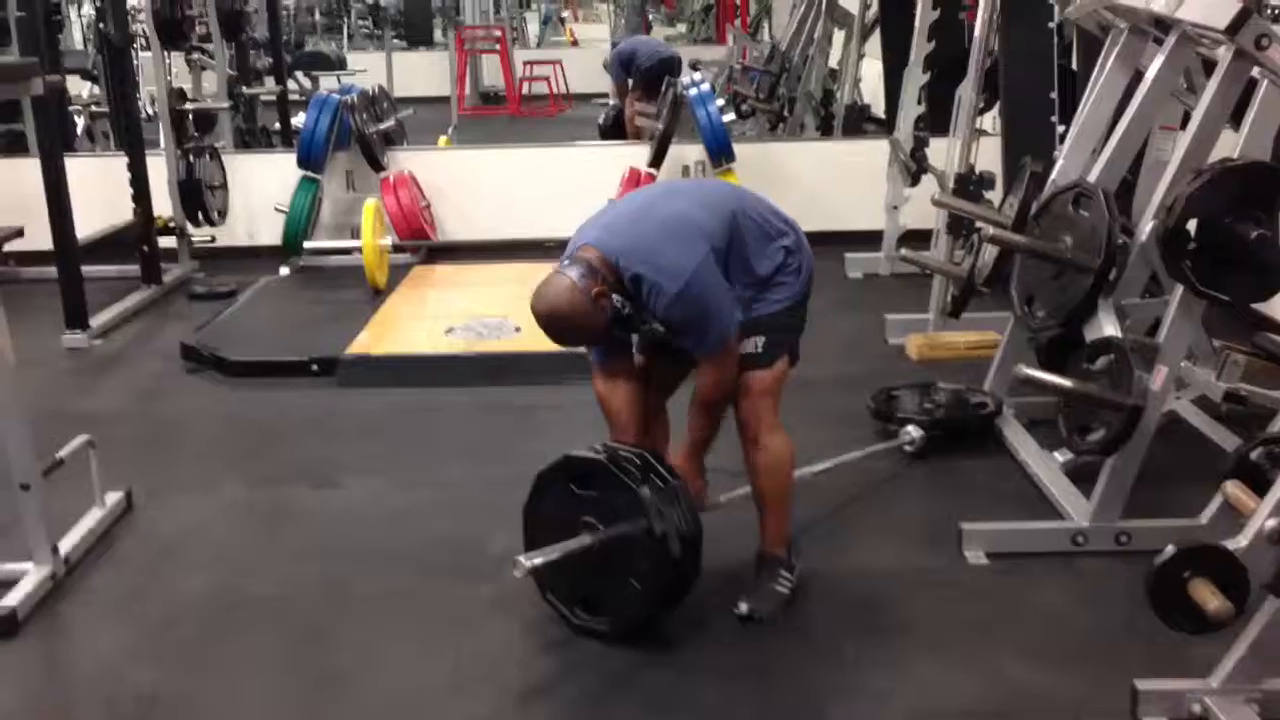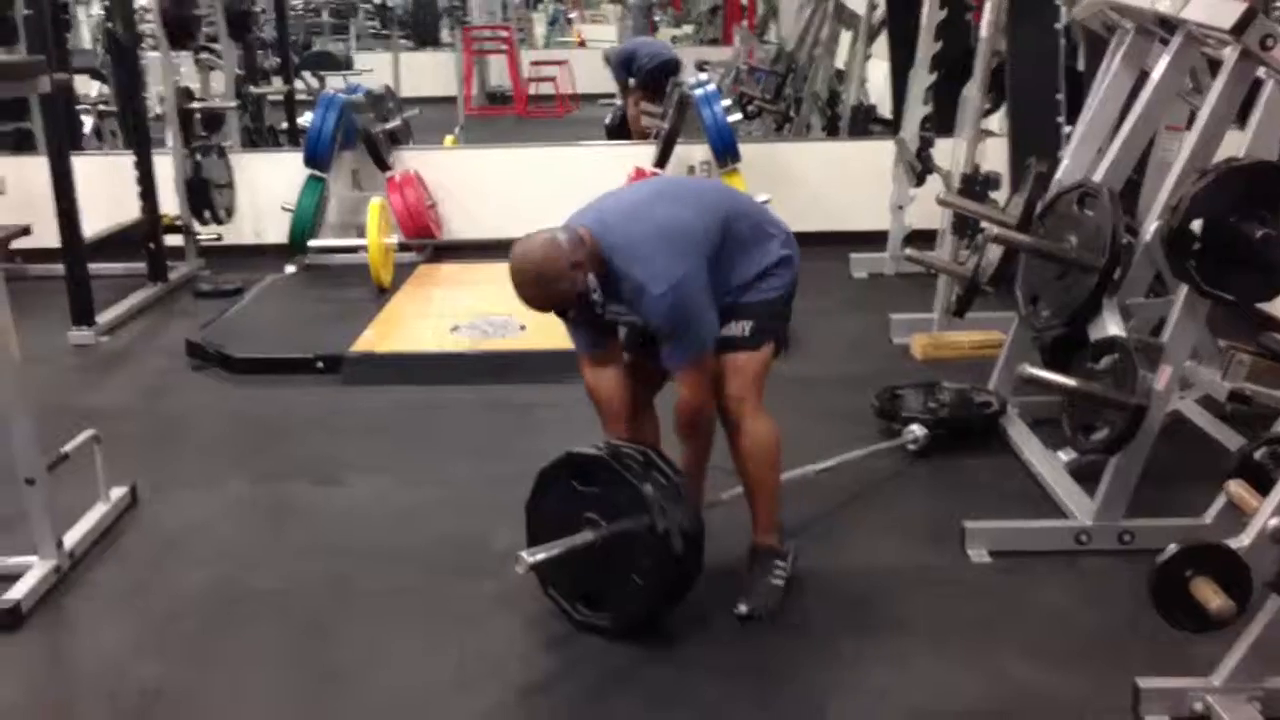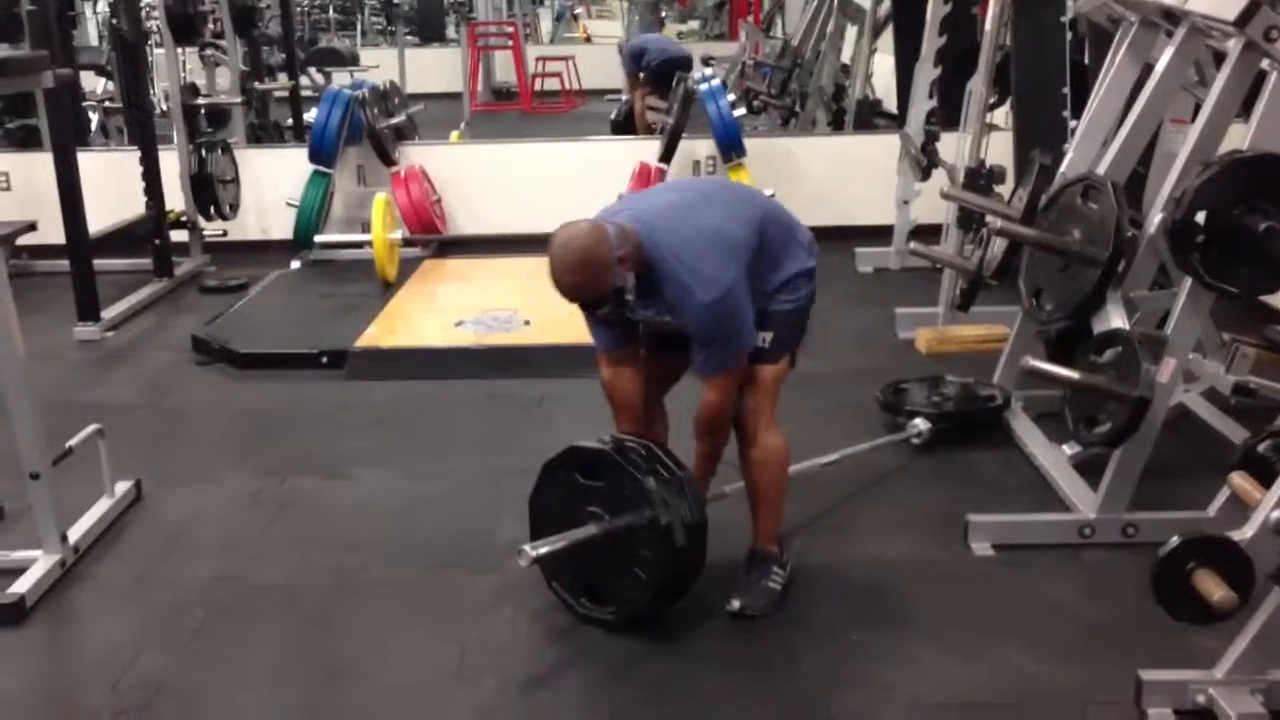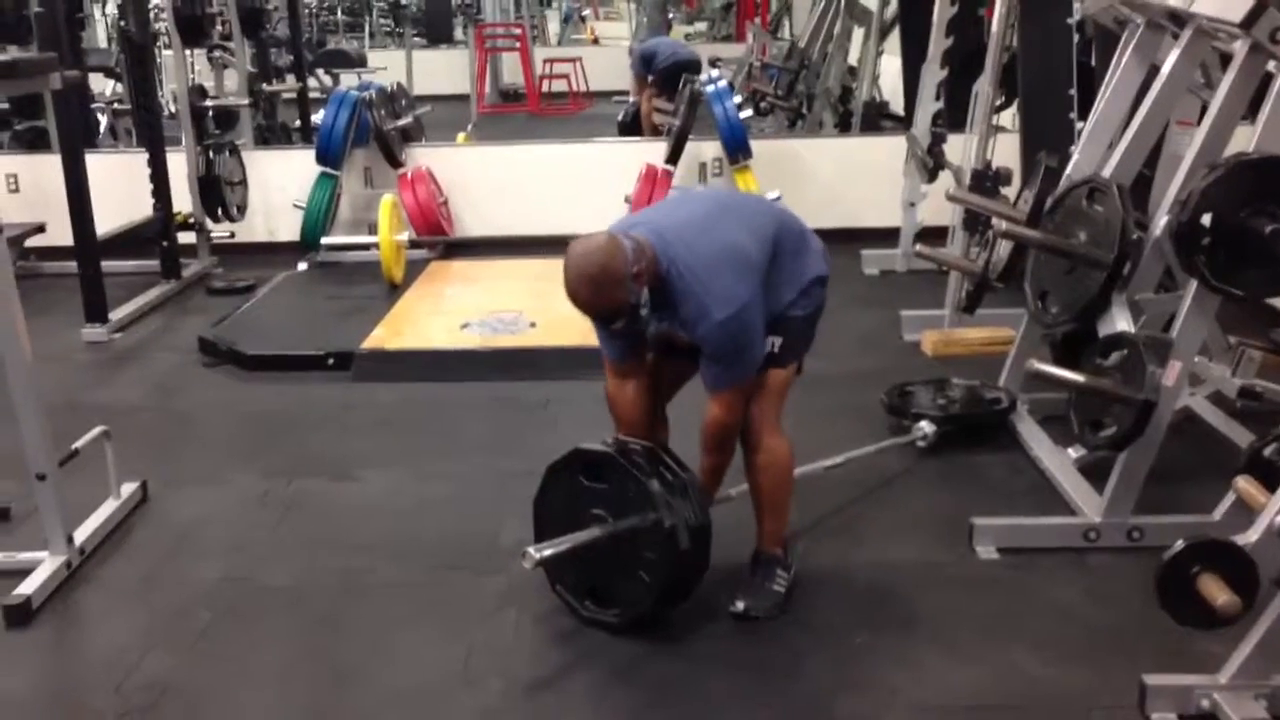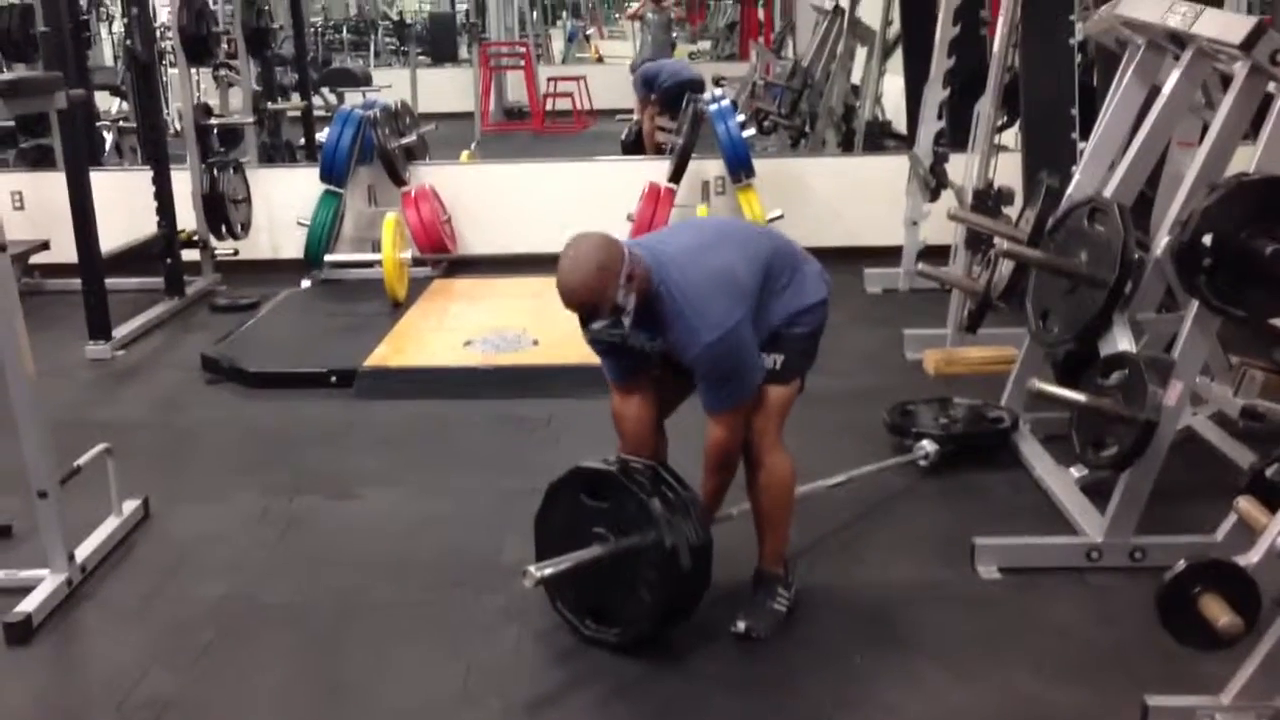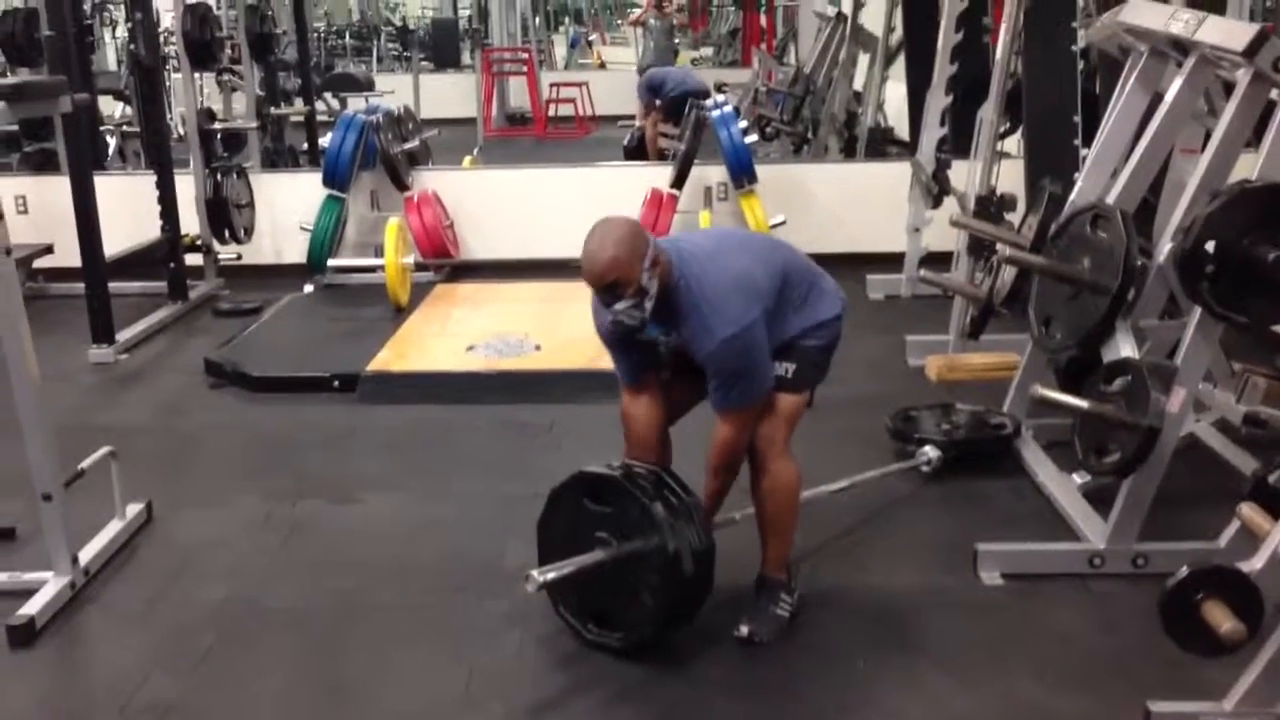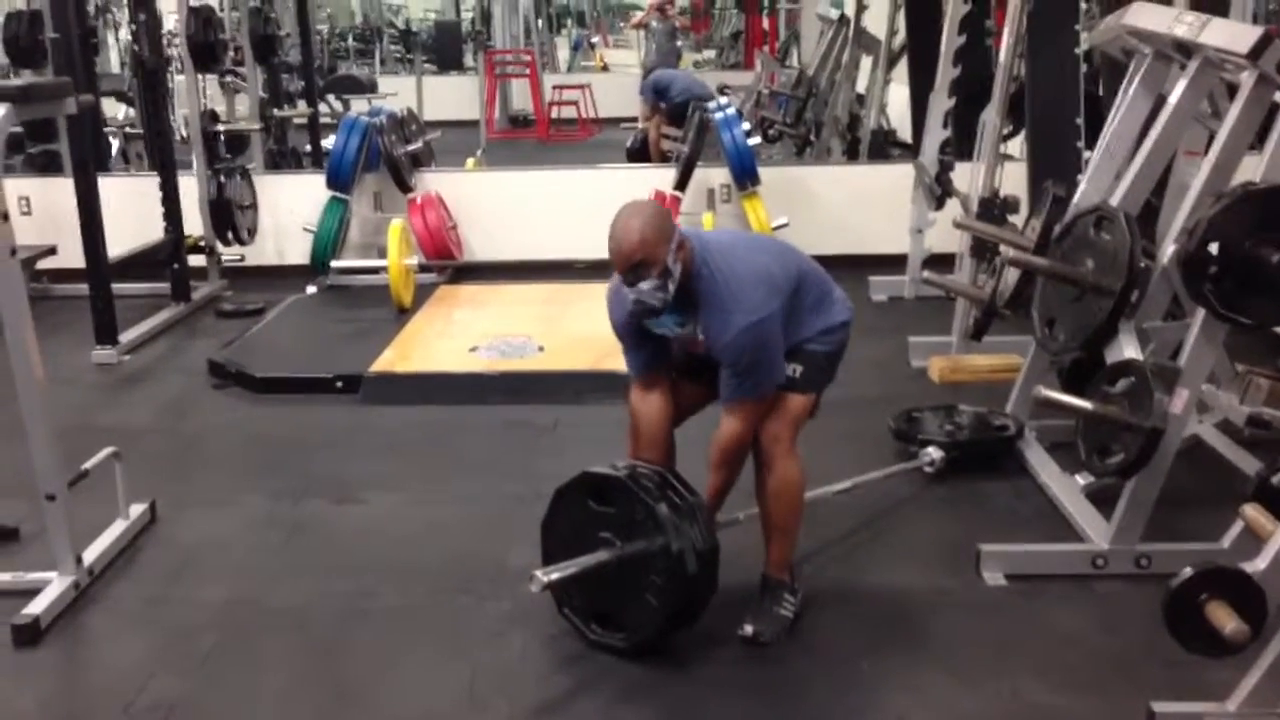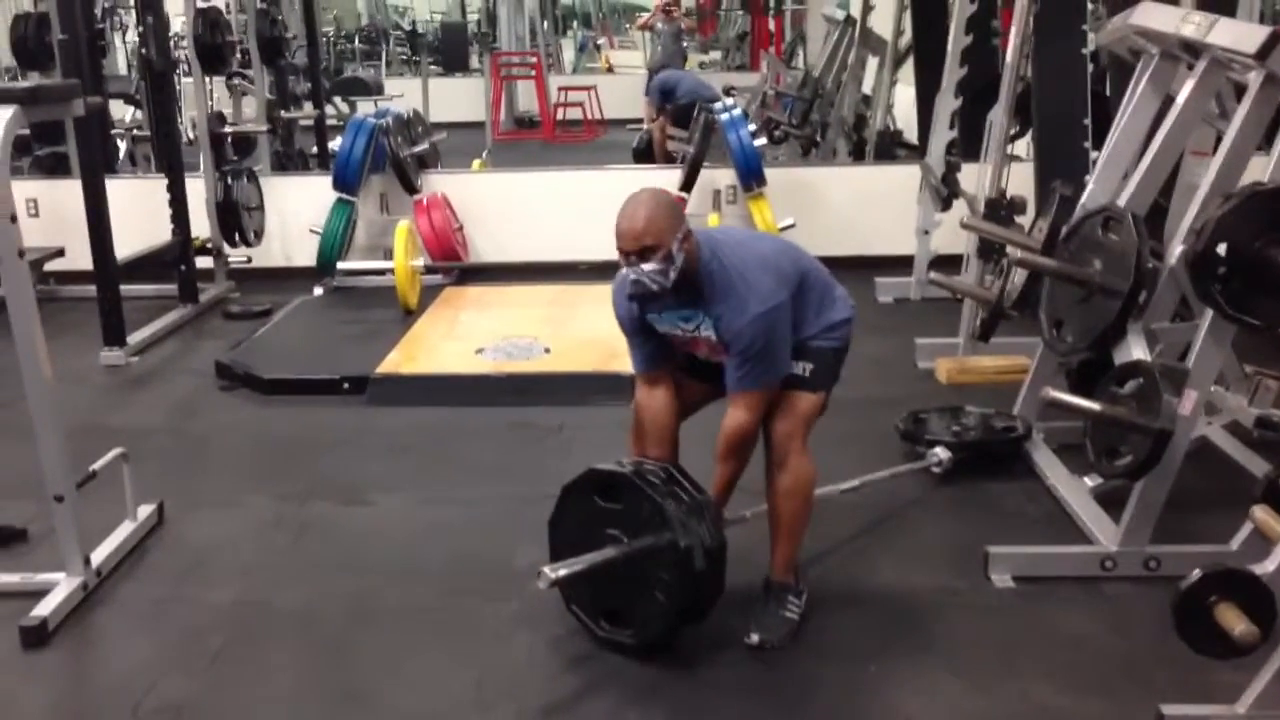
dt=0.3s
person 1, frame 1
left shoulder: (674, 279)
right shoulder: (575, 281)
left elbow: (719, 370)
right elbow: (613, 380)
left wrist: (689, 454)
left hip: (769, 273)
left knee: (755, 417)
right knee: (643, 397)
left ankle: (778, 558)
person 1, frame 2
left shoulder: (660, 278)
right shoulder: (565, 262)
left elbow: (695, 387)
right elbow: (602, 368)
left wrist: (689, 484)
left hip: (756, 268)
right hip: (692, 262)
left knee: (737, 402)
right knee: (632, 393)
left ankle: (769, 549)
person 1, frame 3
left shoulder: (703, 283)
right shoulder: (598, 261)
left elbow: (720, 394)
right elbow: (619, 368)
left wrist: (697, 485)
left hip: (777, 276)
left knee: (752, 413)
right knee: (642, 391)
left ankle: (769, 555)
person 1, frame 4
left shoulder: (717, 301)
right shoulder: (609, 275)
left elbow: (727, 410)
right elbow: (625, 381)
left wrist: (699, 499)
left hip: (789, 282)
left knee: (756, 418)
right knee: (645, 398)
left ankle: (774, 557)
person 1, frame 5
left shoulder: (707, 320)
right shoulder: (605, 299)
left elbow: (727, 430)
right elbow: (631, 398)
left wrist: (700, 517)
left hip: (790, 302)
left knee: (758, 435)
right knee: (641, 420)
left ankle: (774, 576)
person 1, frame 6
left shoulder: (723, 317)
right shoulder: (614, 307)
left elbow: (734, 428)
right elbow: (640, 396)
left wrist: (701, 516)
left hip: (804, 320)
left knee: (765, 442)
right knee: (642, 425)
left ankle: (778, 581)
person 1, frame 7
left shoulder: (742, 307)
right shoulder: (626, 298)
left elbow: (740, 423)
right elbow: (650, 392)
left wrist: (704, 512)
left hip: (809, 329)
left knee: (771, 440)
right knee: (647, 420)
left ankle: (781, 582)
person 1, frame 8
left shoulder: (749, 295)
right shoulder: (631, 293)
left elbow: (745, 415)
right elbow: (655, 387)
left wrist: (712, 507)
left hip: (812, 328)
left knee: (783, 437)
right knee: (647, 417)
left ankle: (784, 584)
